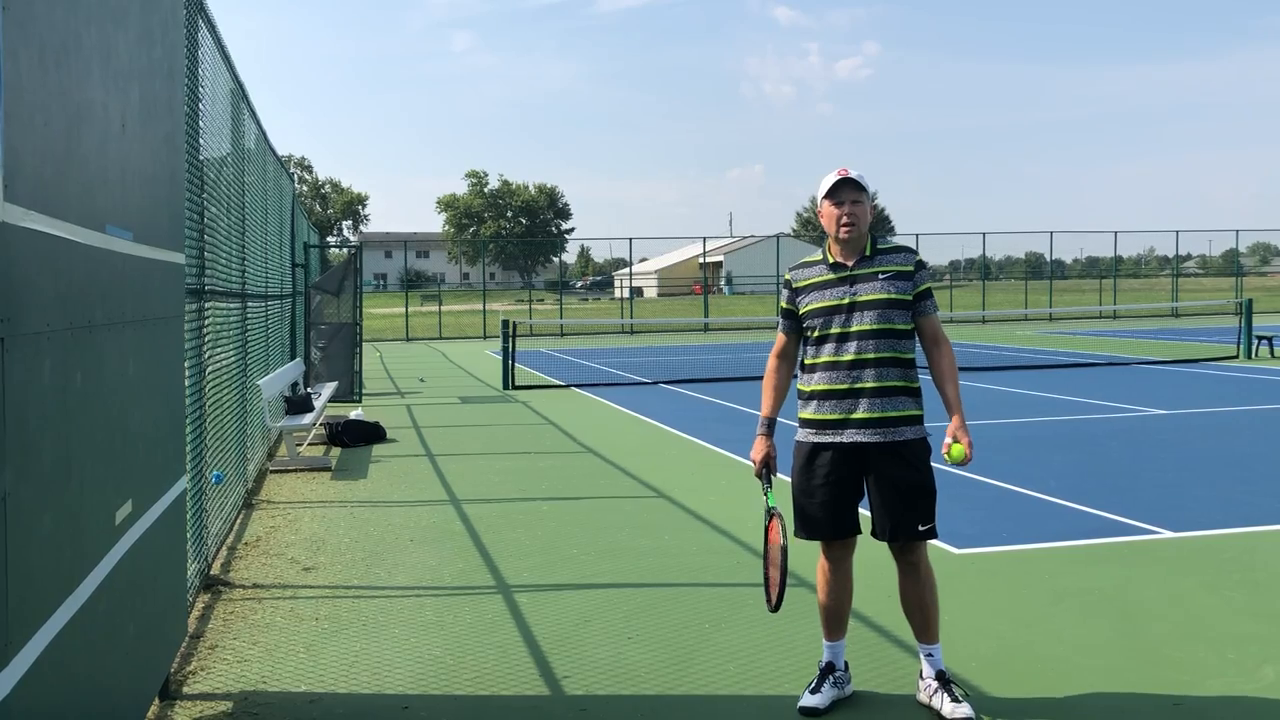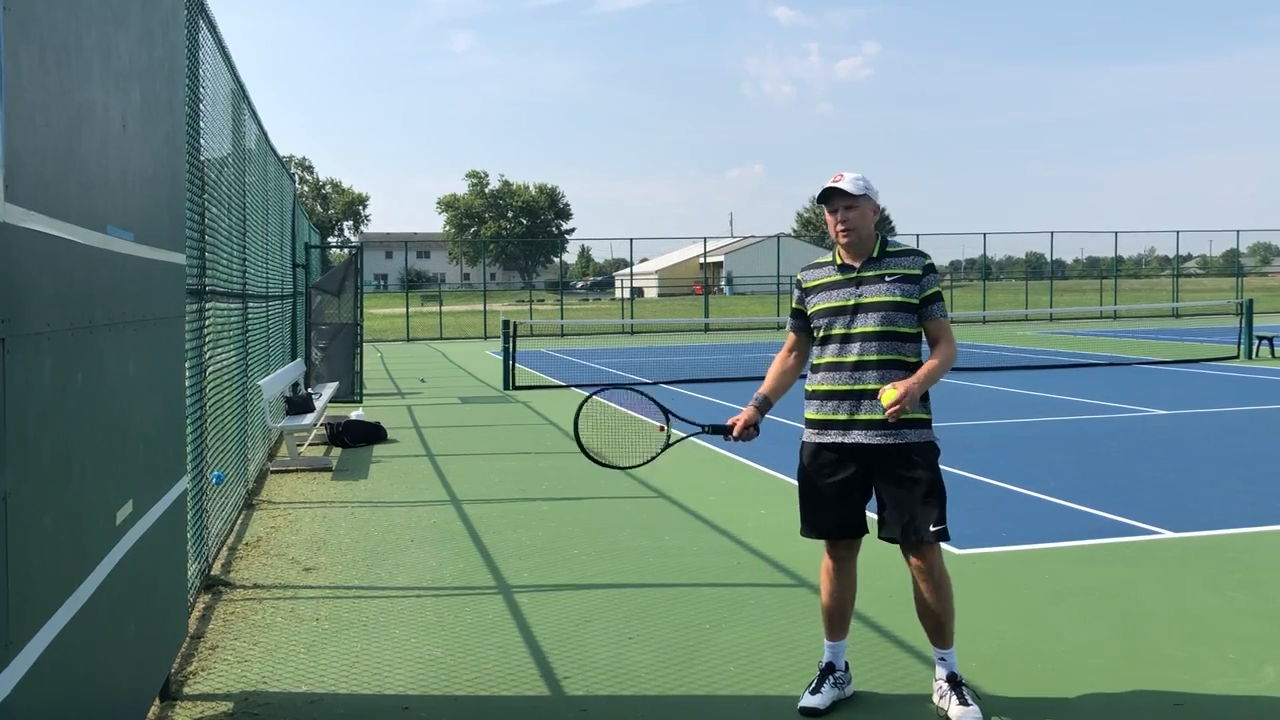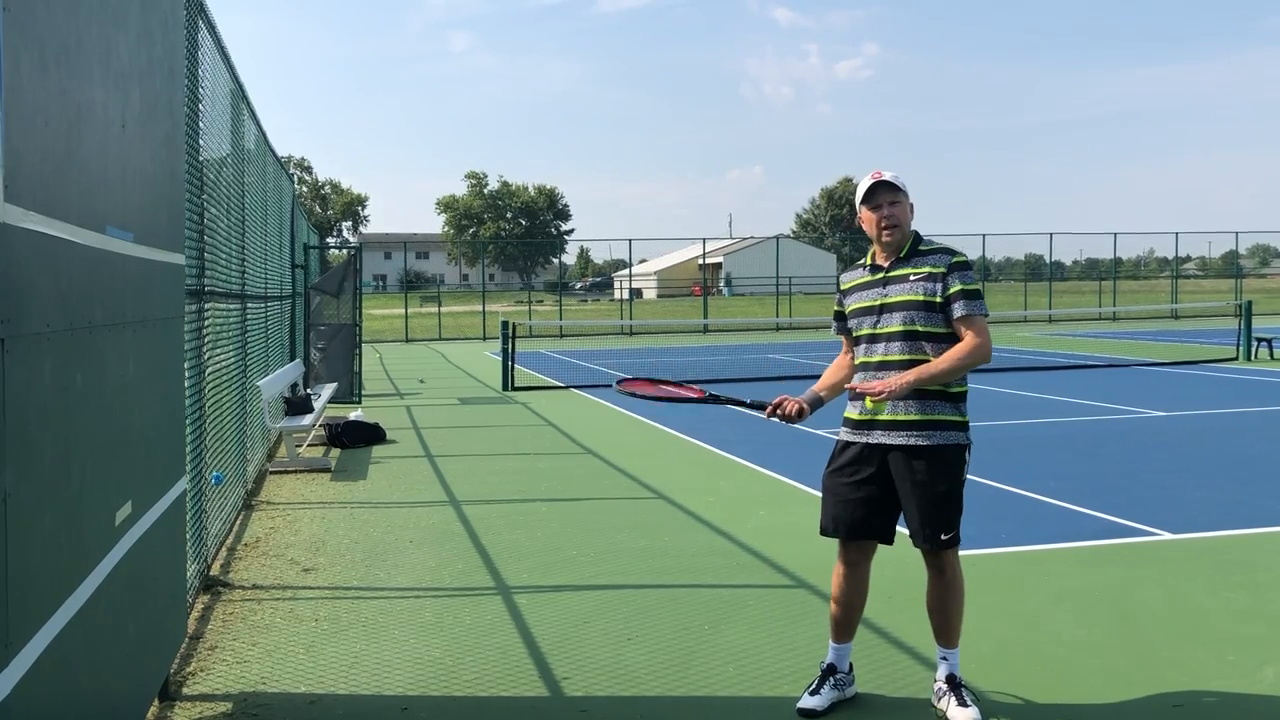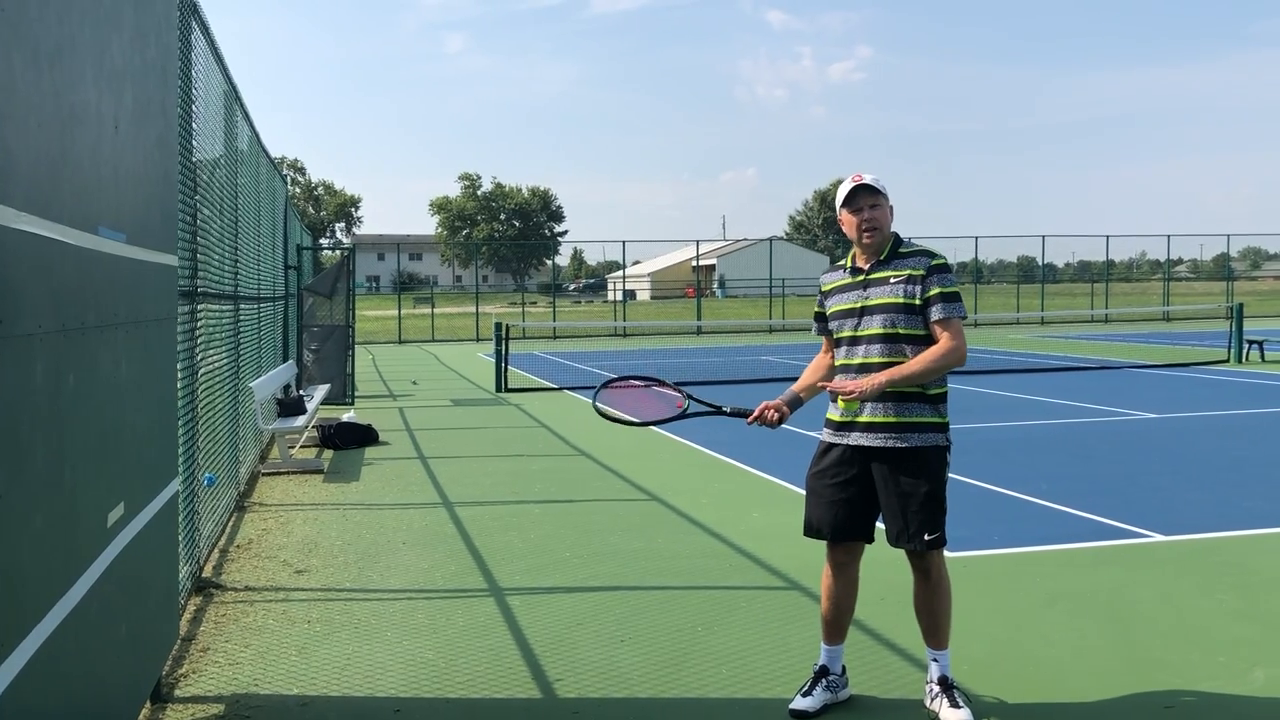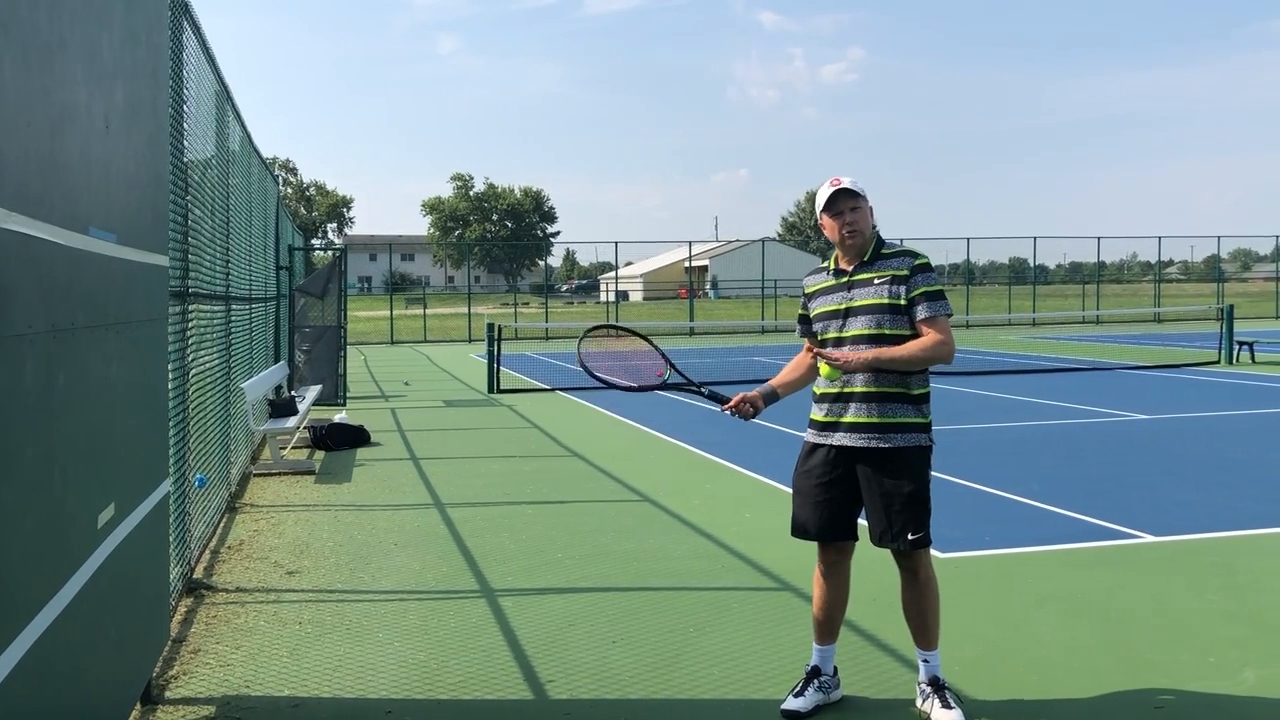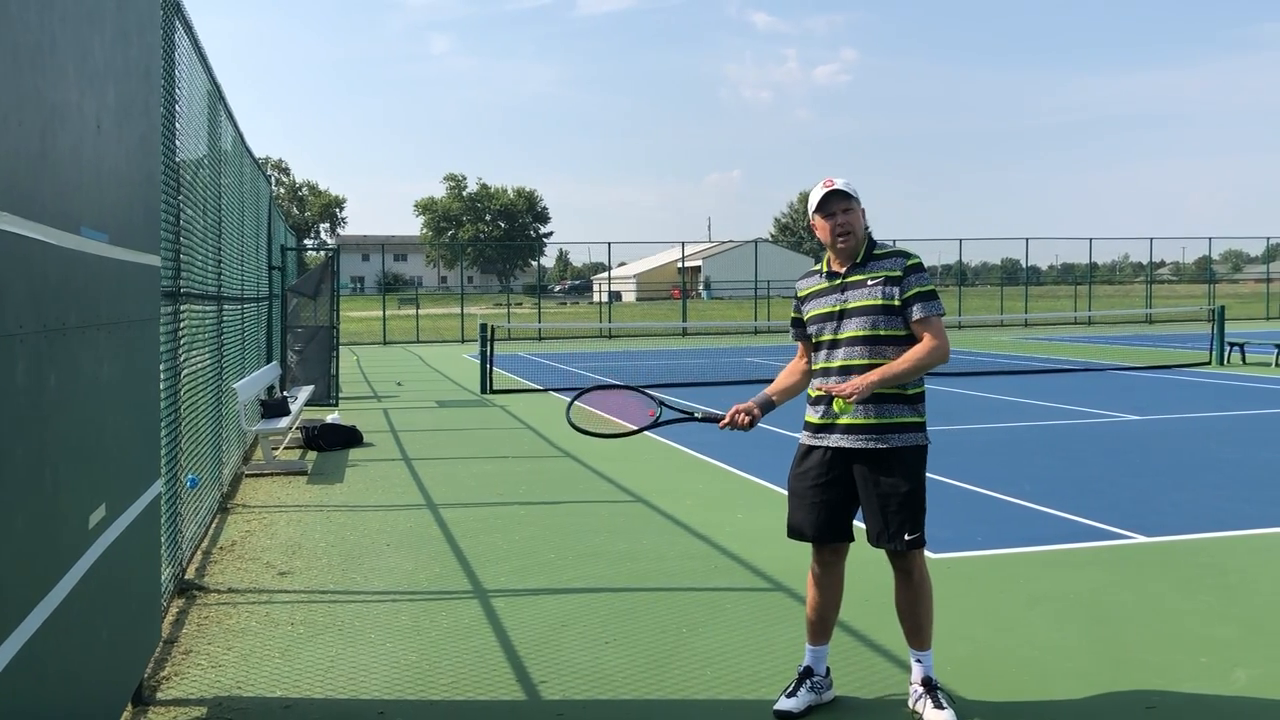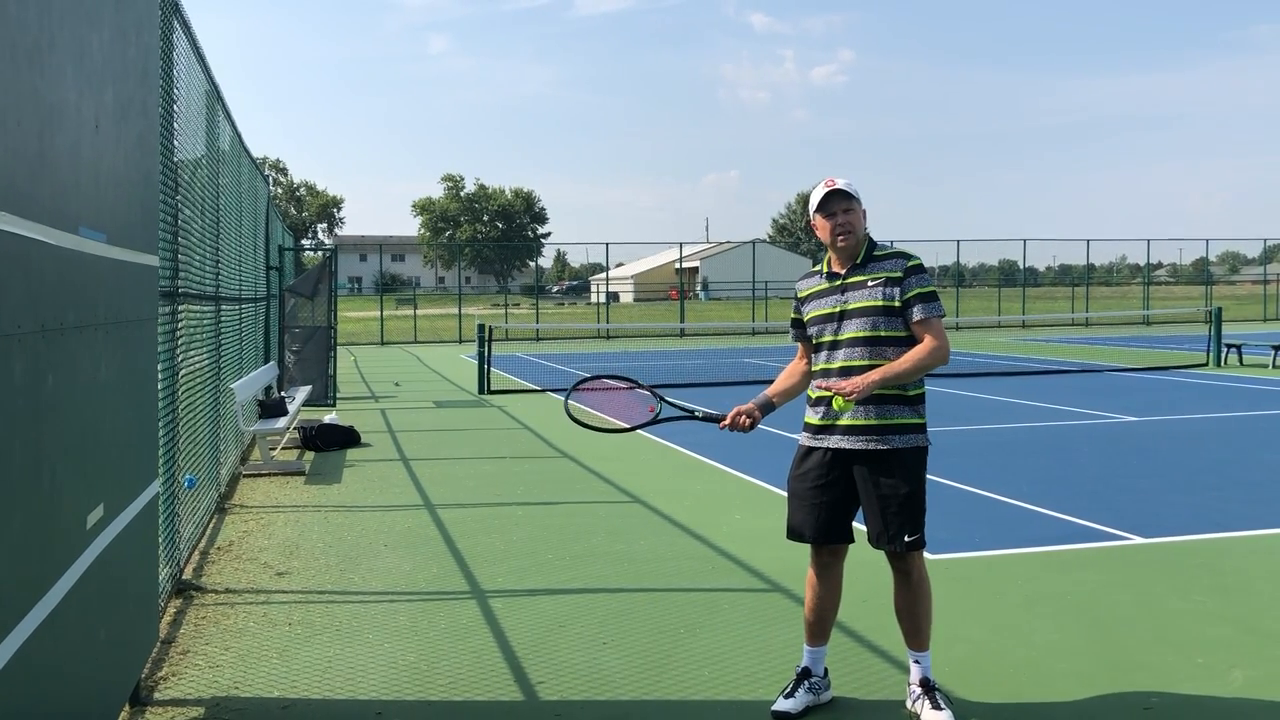
dt=0.5s
person 1, frame 1
left shoulder: (906, 264)
right shoulder: (799, 277)
left elbow: (936, 342)
right elbow: (782, 356)
left wrist: (956, 415)
right wrist: (766, 429)
left hip: (899, 437)
right hip: (823, 439)
left knee: (911, 553)
right knee: (834, 550)
left ankle: (933, 673)
right ankle: (834, 668)
person 1, frame 2
left shoulder: (916, 267)
right shoulder: (810, 278)
left elbow: (945, 343)
right elbow: (793, 352)
left wrist: (917, 383)
right wrist: (757, 406)
left hip: (905, 438)
right hip: (829, 441)
left knee: (923, 555)
right knee: (838, 550)
left ankle: (947, 675)
right ankle: (834, 668)
person 1, frame 3
left shoulder: (948, 264)
right shoulder: (851, 280)
left elbow: (978, 346)
left wrist: (906, 381)
right wrist: (810, 399)
left hip: (933, 439)
right hip: (861, 438)
left knee: (940, 554)
right knee: (852, 550)
right ankle: (837, 669)
person 1, frame 4
left shoulder: (928, 267)
right shoulder: (831, 280)
left elbow: (954, 349)
left wrist: (879, 381)
right wrist: (789, 400)
left hip: (914, 441)
right hip: (843, 440)
left knee: (926, 557)
right knee: (840, 551)
right ankle: (831, 672)
person 1, frame 5
left shoulder: (910, 267)
right shoulder: (815, 283)
left elbow: (942, 346)
left wrist: (866, 357)
right wrist: (765, 393)
left hip: (897, 440)
right hip: (828, 440)
left knee: (912, 555)
right knee: (831, 551)
right ankle: (822, 672)
person 1, frame 6
left shoulder: (903, 267)
right shoulder: (806, 285)
left elbow: (936, 347)
left wrist: (868, 381)
right wrist: (760, 403)
left hip: (893, 441)
right hip: (822, 442)
left knee: (906, 555)
right knee: (825, 552)
right ankle: (815, 673)
person 1, frame 7
left shoulder: (903, 268)
right shoulder: (807, 286)
left elbow: (936, 348)
left wrist: (869, 380)
right wrist: (760, 405)
left hip: (893, 442)
right hip: (822, 443)
left knee: (905, 557)
right knee: (824, 553)
right ankle: (812, 674)
